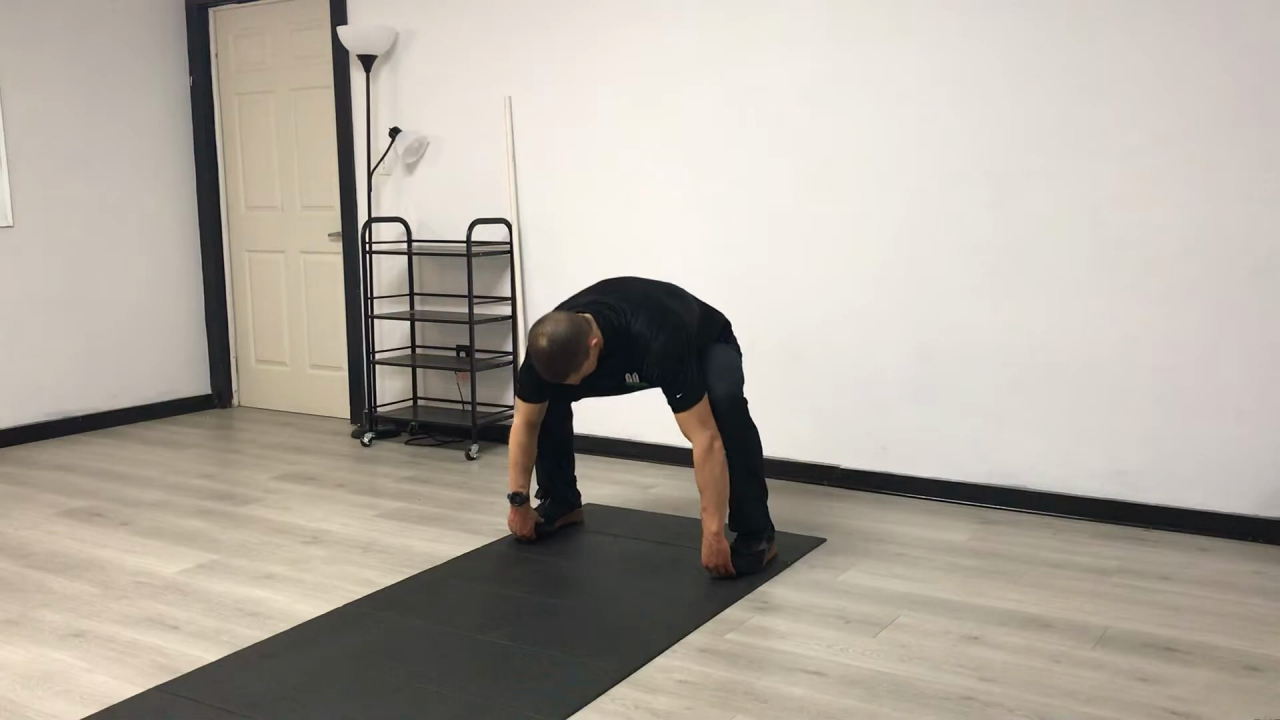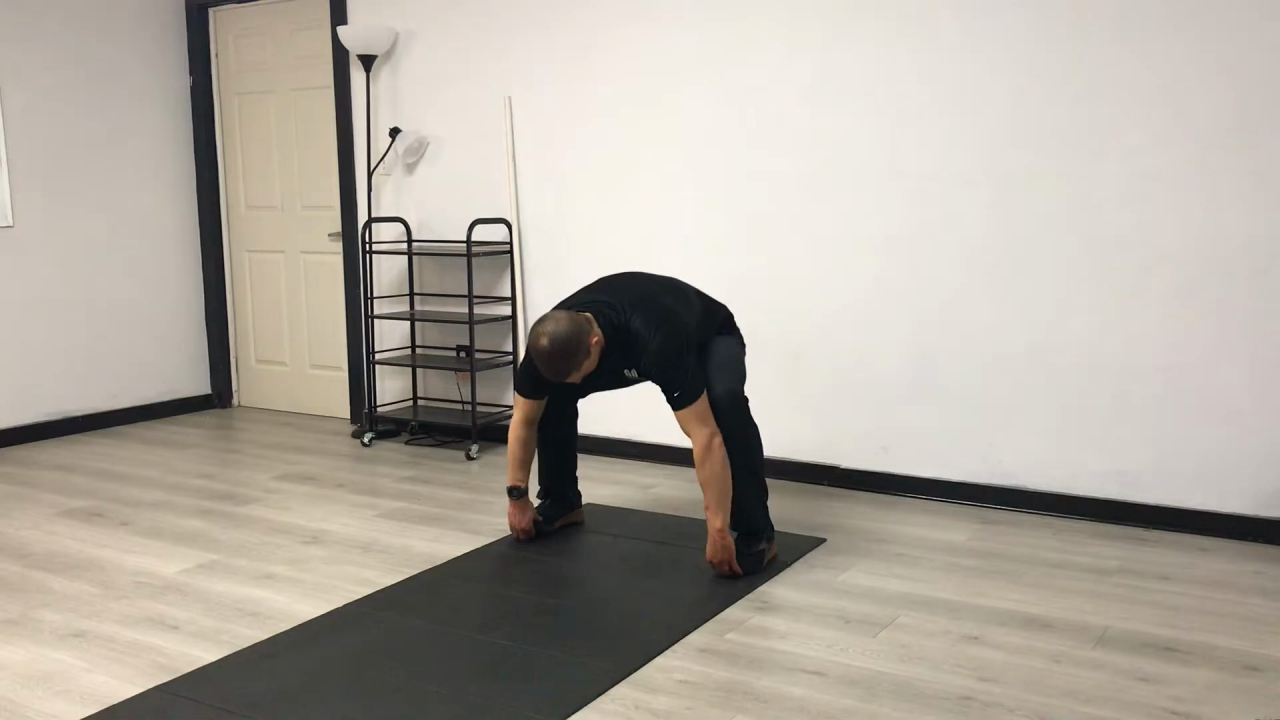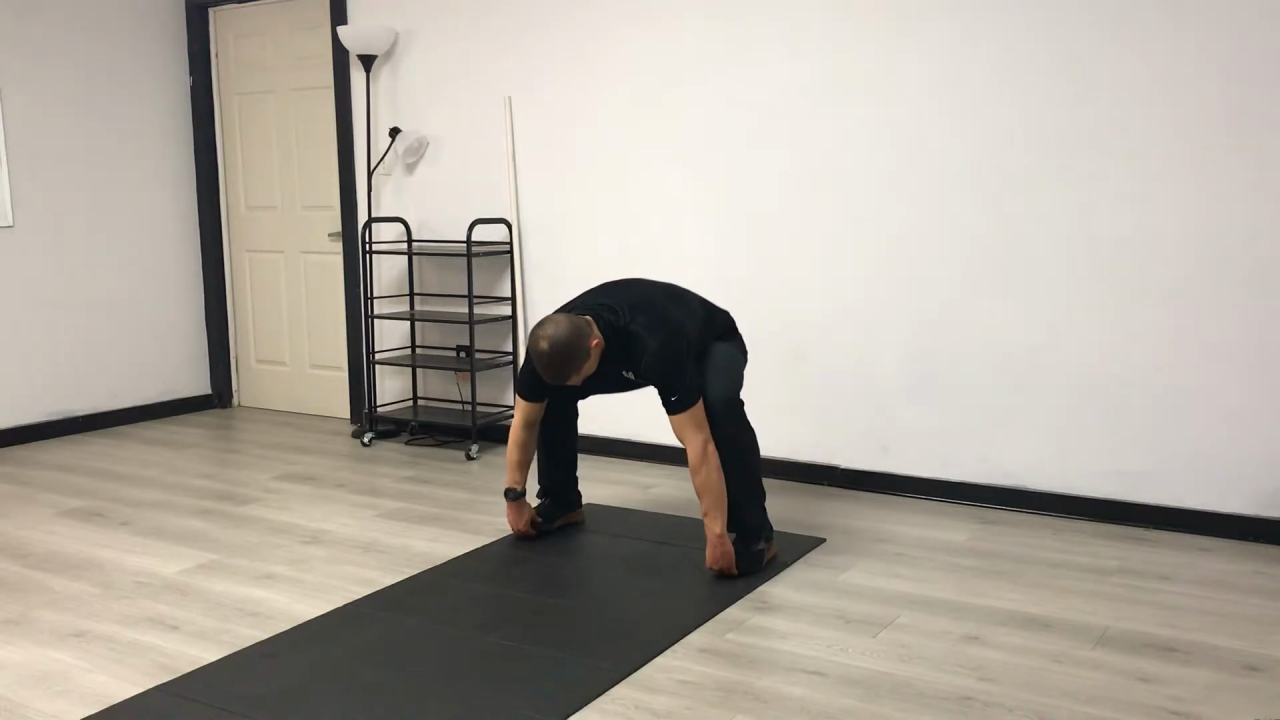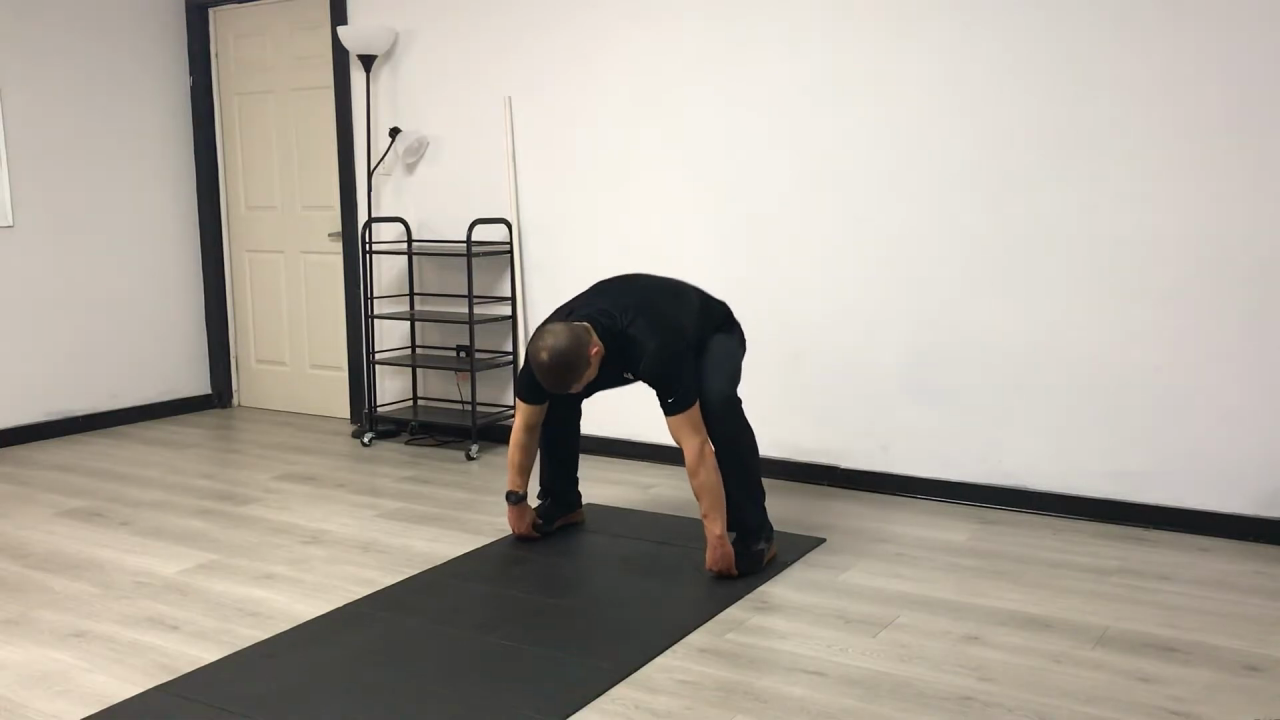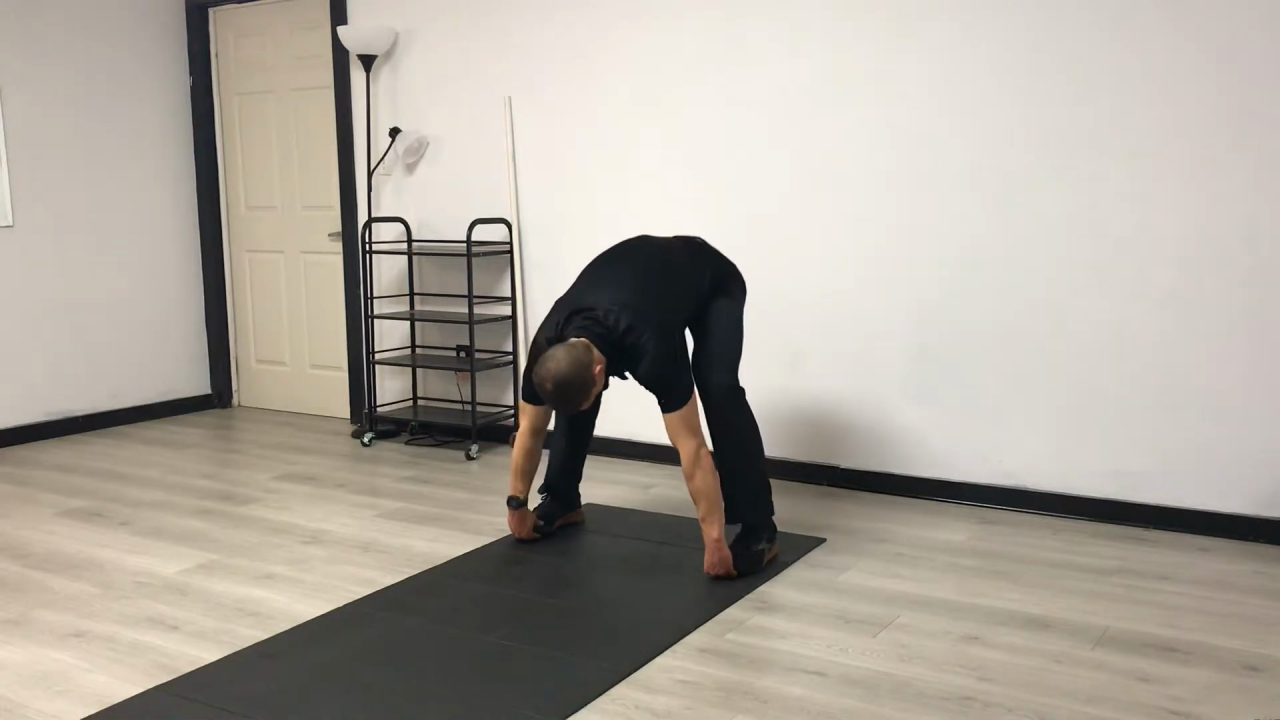
dt=0.3s
person 1, frame 1
left shoulder: (658, 344)
right shoulder: (550, 346)
left elbow: (705, 439)
right elbow: (525, 424)
left wrist: (713, 534)
right wrist: (518, 502)
left hip: (706, 345)
left knee: (724, 402)
right knee: (546, 398)
left ankle: (756, 533)
right ankle: (562, 503)
person 1, frame 2
left shoulder: (657, 343)
right shoulder: (551, 342)
left elbow: (705, 437)
right elbow: (523, 420)
left wrist: (718, 531)
right wrist: (517, 497)
left hip: (711, 336)
left knee: (725, 400)
right knee: (552, 395)
left ankle: (756, 533)
right ankle: (562, 503)
person 1, frame 3
left shoulder: (656, 346)
right shoulder: (550, 346)
left elbow: (699, 443)
right elbow: (525, 422)
left wrist: (717, 536)
right wrist: (515, 498)
left hip: (712, 343)
left knee: (719, 403)
right knee: (552, 397)
left ankle: (754, 532)
right ankle: (562, 502)
person 1, frame 4
left shoulder: (654, 349)
right shoulder: (550, 348)
left elbow: (695, 444)
right elbow: (525, 427)
left wrist: (716, 537)
right wrist: (516, 501)
left hip: (711, 333)
left knee: (717, 402)
right knee: (556, 403)
left ankle: (755, 532)
right ankle: (563, 502)
person 1, frame 5
left shoulder: (651, 349)
right shoulder: (551, 349)
left elbow: (691, 448)
right elbow: (530, 430)
left wrist: (714, 540)
right wrist: (517, 505)
left hip: (714, 284)
right hip: (642, 272)
left knee: (719, 390)
right knee: (571, 392)
left ankle: (758, 529)
right ankle: (562, 501)
